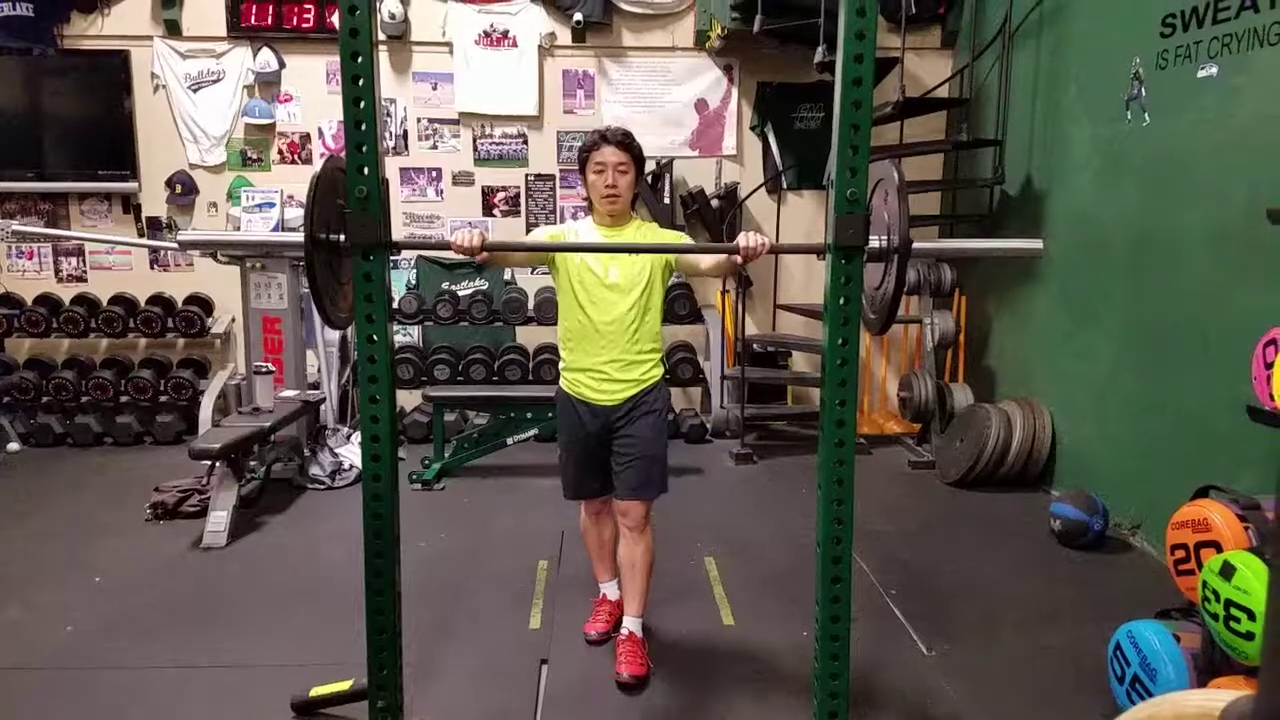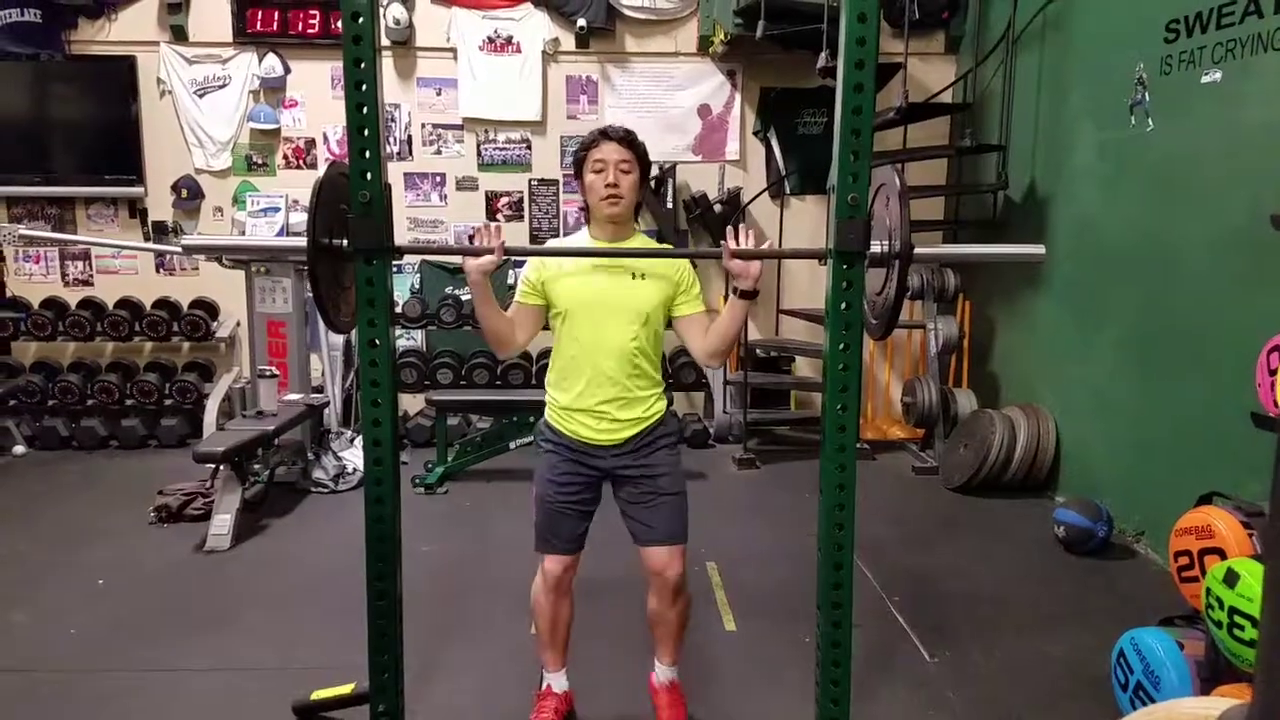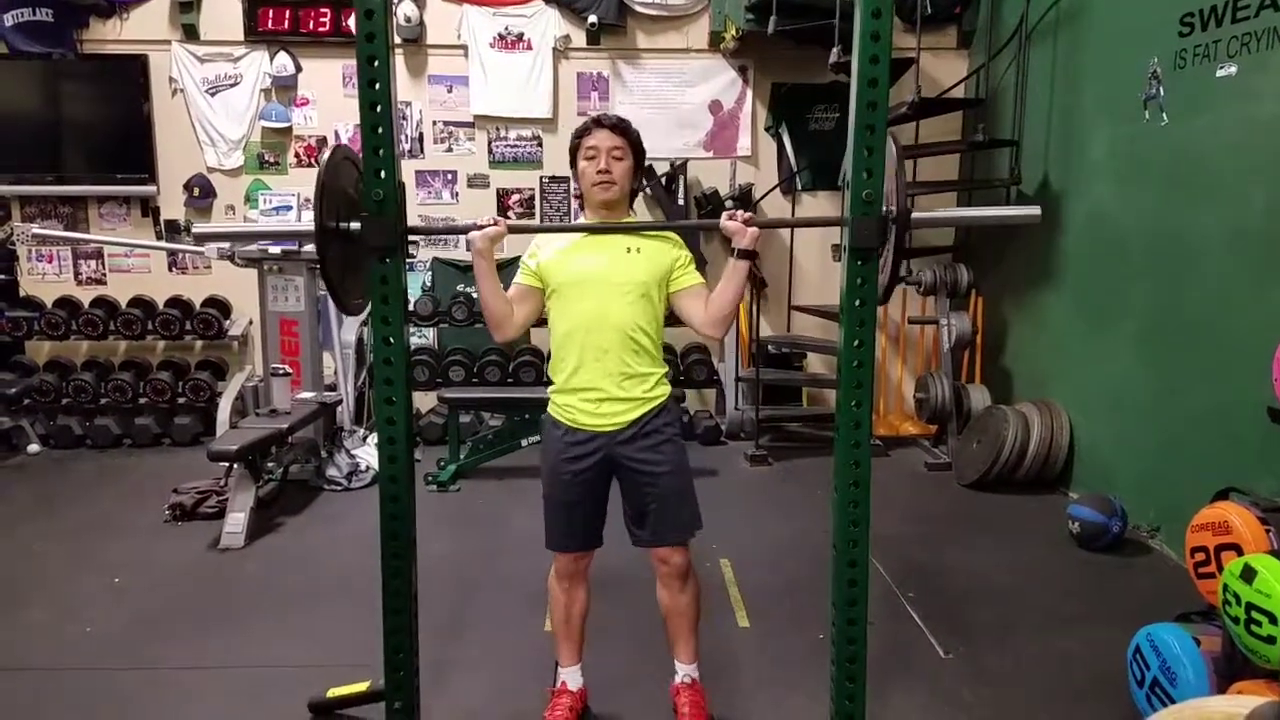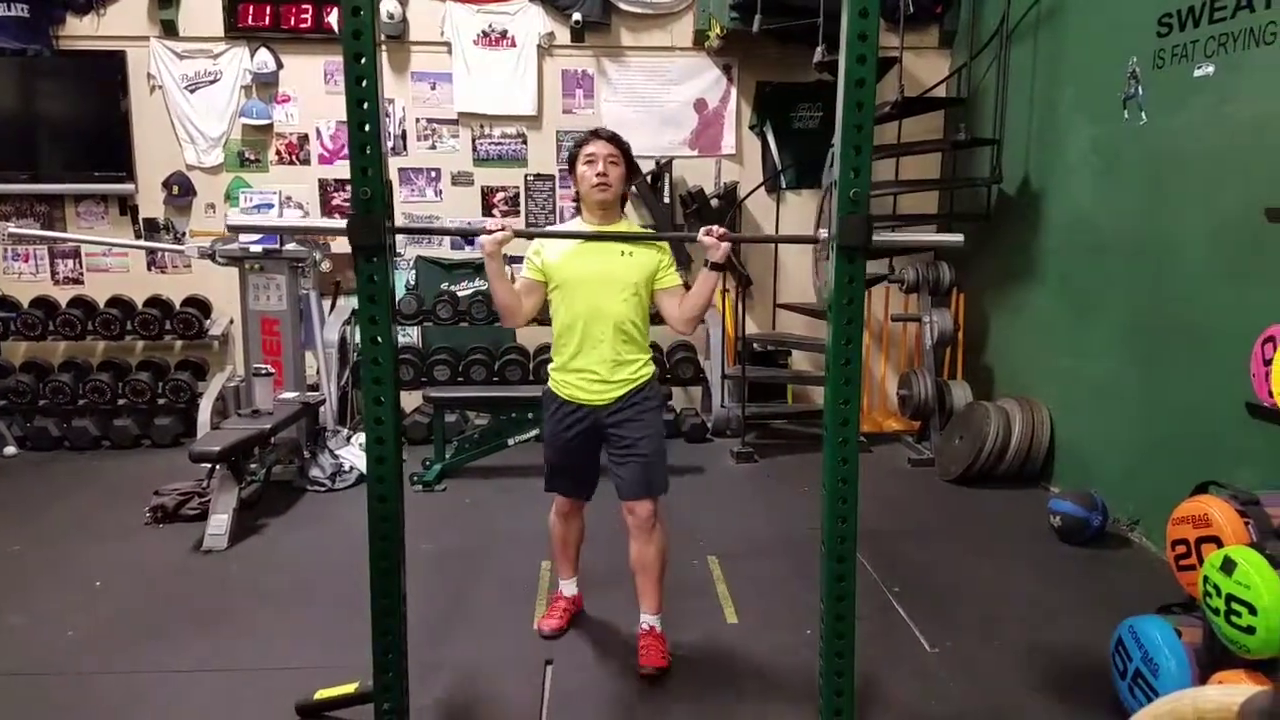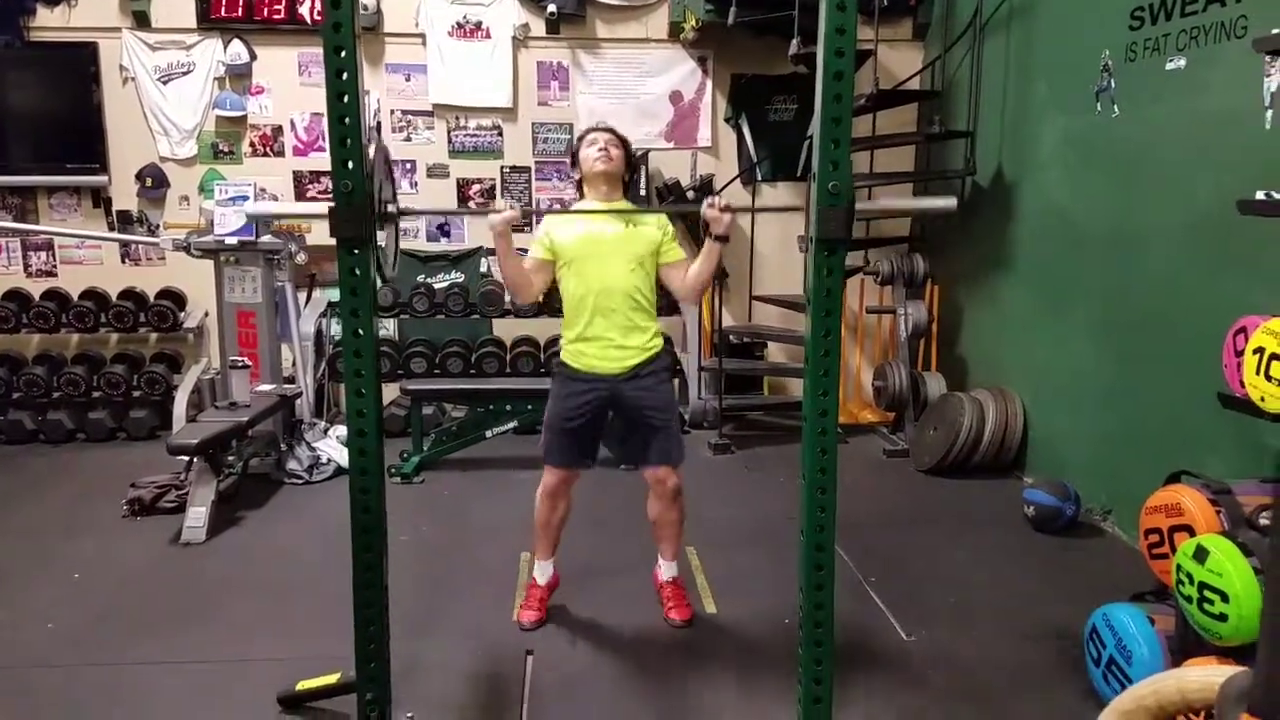
dt=1s
person 1, frame 1
left shoulder: (659, 239)
right shoulder: (561, 237)
left elbow: (708, 261)
right elbow: (513, 251)
left wrist: (740, 253)
right wrist: (480, 245)
left hip: (640, 396)
right hip: (578, 396)
left knee: (633, 513)
right knee: (594, 504)
left ankle: (632, 629)
right ankle: (607, 595)
person 1, frame 2
left shoulder: (670, 264)
right shoulder: (550, 259)
left elbow: (710, 353)
right elbow: (506, 344)
left wrist: (742, 290)
right wrist: (479, 282)
left hip: (646, 436)
right hip: (567, 438)
left knee: (668, 570)
right knee: (554, 570)
person 1, frame 3
left shoulder: (665, 245)
right shoulder: (546, 246)
left elbow: (713, 324)
right elbow: (504, 327)
left wrist: (741, 252)
right wrist: (482, 256)
left hip: (648, 422)
right hip: (570, 426)
left knee: (673, 559)
right knee: (568, 564)
person 1, frame 4
left shoulder: (652, 246)
right shoulder: (548, 244)
left elbow: (683, 320)
right elbow: (514, 316)
left wrist: (713, 264)
right wrist: (493, 258)
left hip: (633, 396)
right hip: (567, 397)
left knee: (642, 512)
right knee: (566, 505)
left ankle: (650, 626)
right ankle: (568, 592)
person 1, frame 5
left shoulder: (654, 224)
right shoulder: (557, 226)
left elbow: (690, 290)
right elbow: (523, 292)
left wrist: (716, 235)
right wrist: (501, 235)
left hip: (645, 369)
right hip: (579, 371)
left knee: (664, 480)
right knee: (555, 480)
left ankle: (668, 576)
right ankle: (542, 578)
